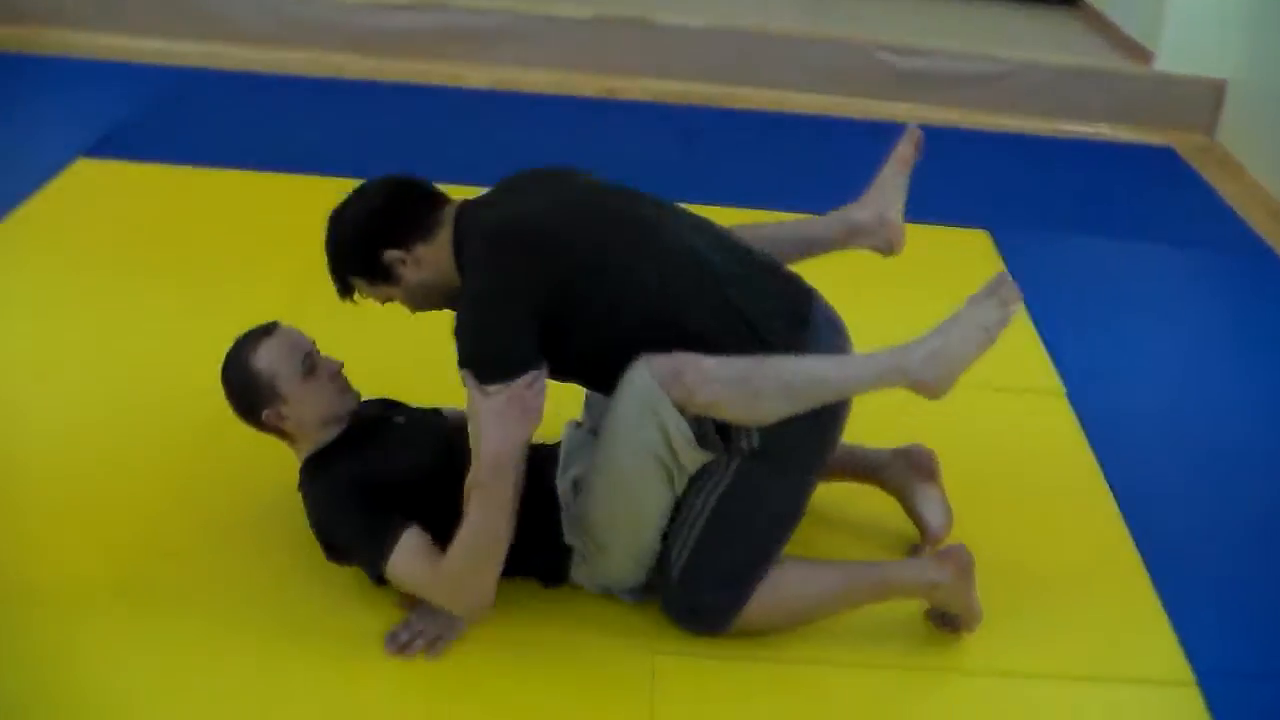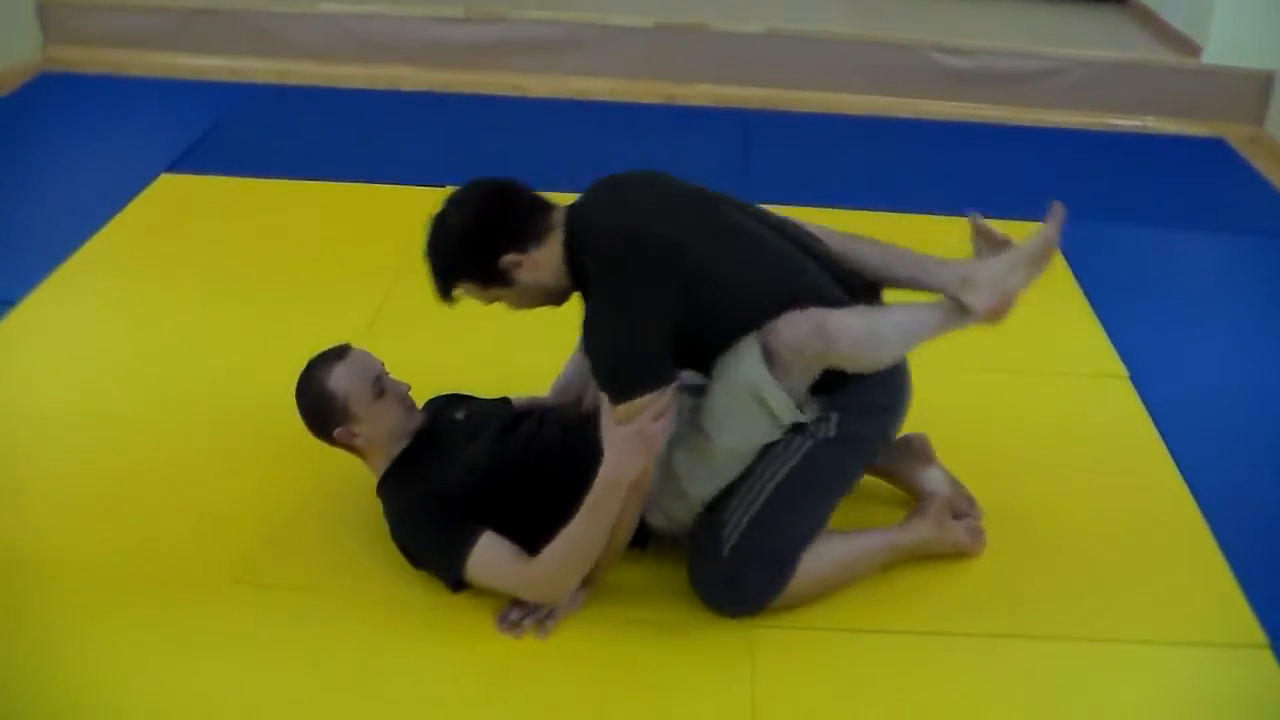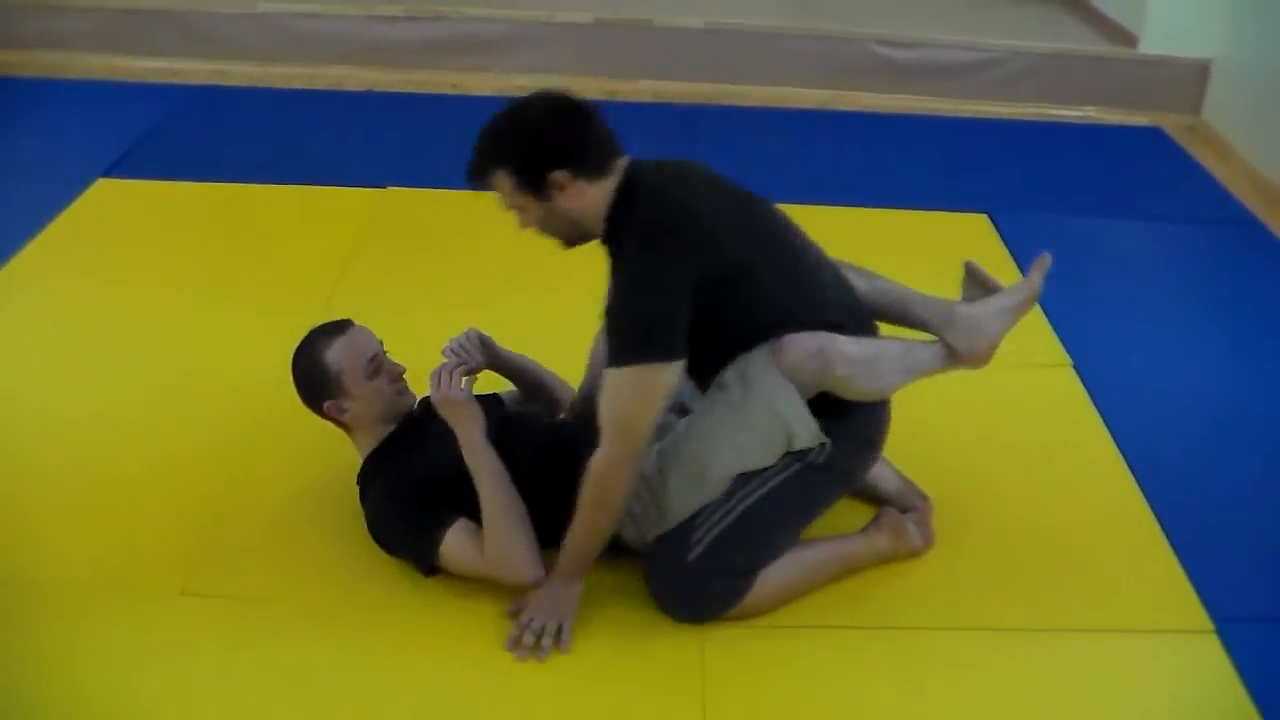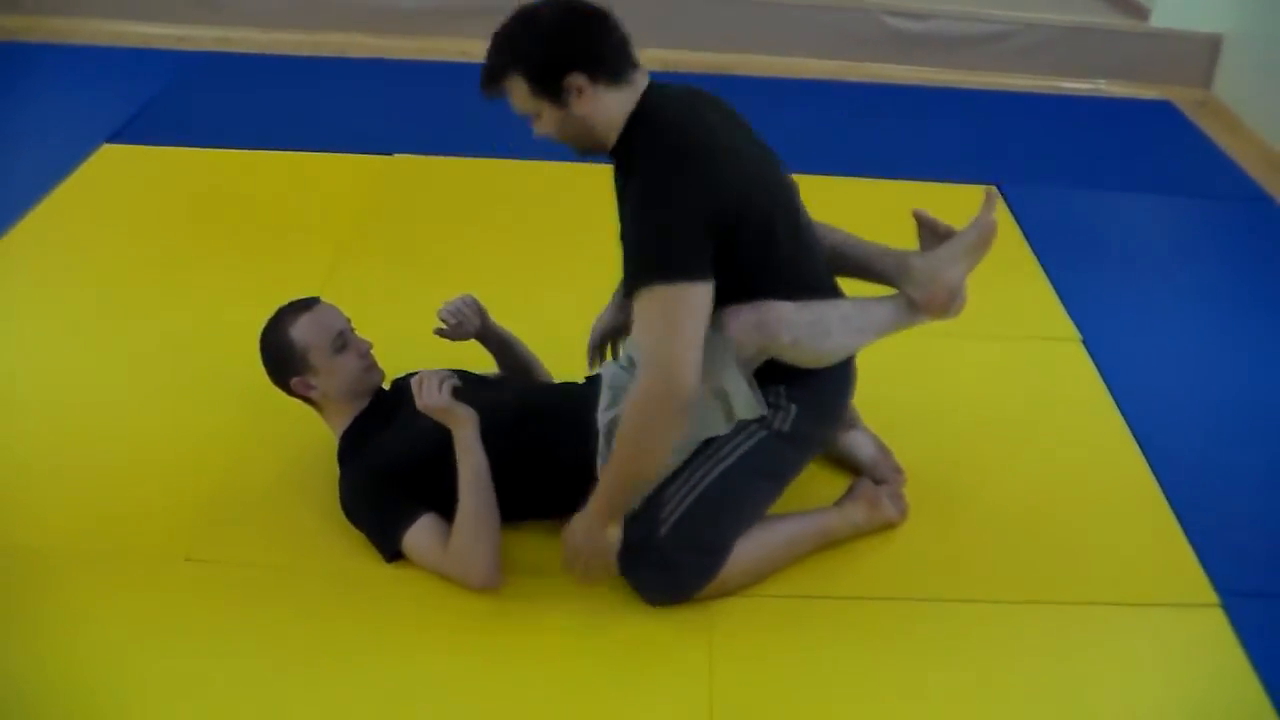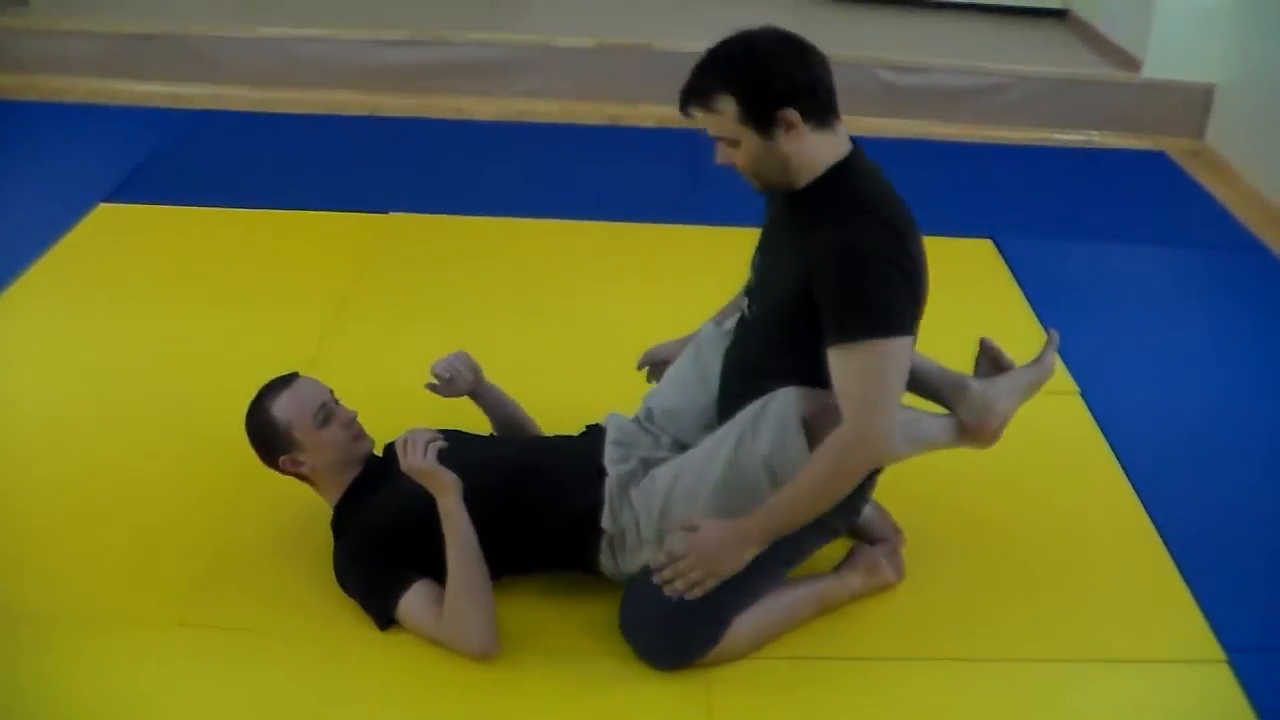
dt=1s
person 1, frame 1
left shoulder: (367, 419)
right shoulder: (337, 504)
left hip: (576, 473)
right hip: (585, 543)
right knee: (651, 382)
left ankle: (887, 466)
person 1, frame 2
left shoulder: (444, 412)
right shoulder: (417, 506)
right elbow: (548, 585)
right wrist: (613, 475)
left hip: (645, 414)
right hip: (664, 477)
right knee: (792, 341)
left ankle: (895, 455)
person 1, frame 3
left shoulder: (432, 414)
right shoulder: (396, 503)
left elbow: (560, 405)
right elbow: (520, 566)
left wrist: (497, 359)
right wrist: (471, 434)
right knee: (786, 359)
person 1, frame 4
left shoulder: (411, 391)
right shoulder: (370, 484)
right elbow: (480, 570)
left wrist: (487, 331)
right wrist: (463, 432)
right knee: (748, 324)
person 1, frame 5
left shoulder: (401, 454)
right shoulder: (363, 549)
right elbow: (475, 637)
left wrist: (479, 386)
right wrist: (448, 498)
left hip: (616, 453)
right hip: (626, 529)
left knee: (737, 335)
right knee: (801, 410)
right ankle: (967, 422)
person 2, frame 1
left shoulder: (490, 293)
right shoulder: (529, 194)
left elbow: (496, 467)
left wrist: (461, 587)
left hip: (783, 395)
right hip: (804, 331)
left knee: (696, 600)
left ankle: (920, 578)
person 2, frame 2
left shoulder: (619, 310)
right shoulder: (613, 196)
left elbow: (630, 474)
left hip: (836, 388)
right hip: (847, 327)
left knee: (723, 579)
person 2, frame 3
left shoulder: (654, 267)
right shoulder: (654, 186)
left elbow: (619, 457)
right elbow: (623, 330)
left wrist: (565, 579)
left hip: (825, 414)
right hip: (831, 362)
left knee: (683, 586)
left ankle: (872, 542)
person 2, frame 4
left shoulder: (663, 178)
right shoulder: (679, 105)
left elbow: (670, 384)
left wrist: (602, 512)
right wrist: (620, 305)
left hip: (785, 384)
left knee: (658, 566)
right ankle: (830, 431)
person 2, frame 5
left shoulder: (859, 242)
right shoulder: (801, 183)
left elbow: (870, 434)
left wrist: (747, 537)
right wrist: (694, 343)
left hip: (800, 467)
right hip: (750, 429)
left knee: (659, 628)
left ankle: (853, 577)
